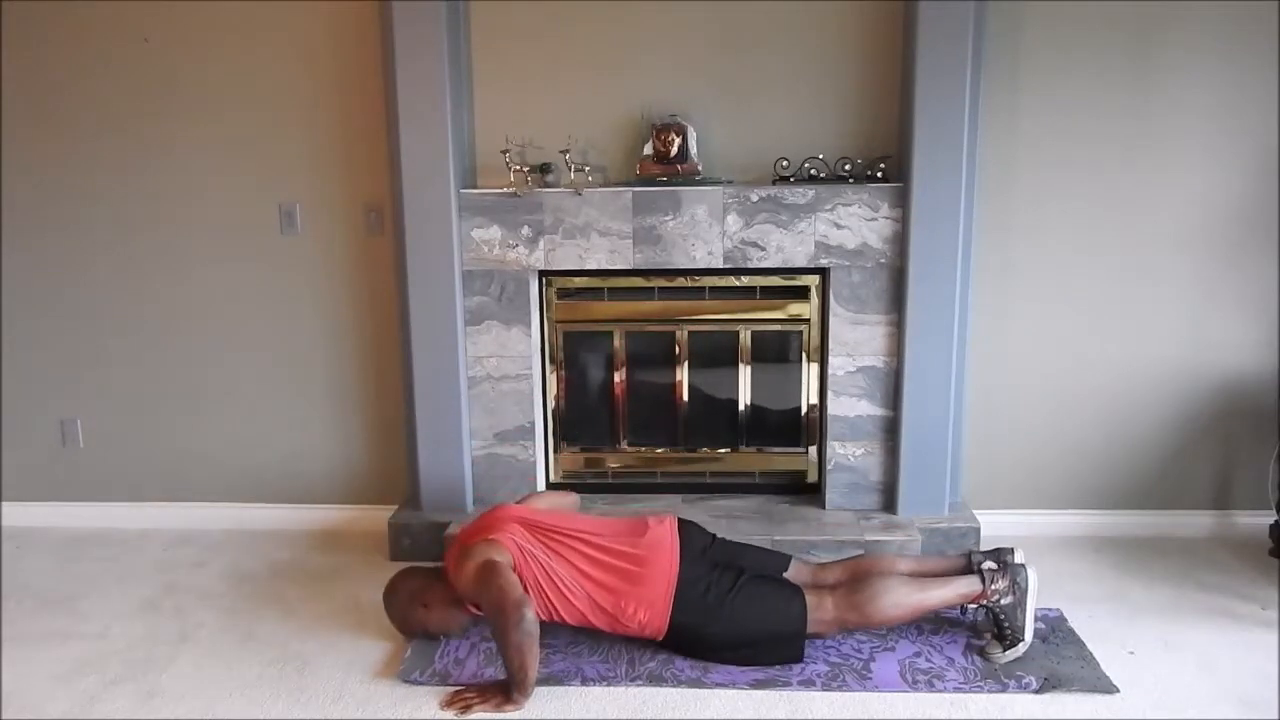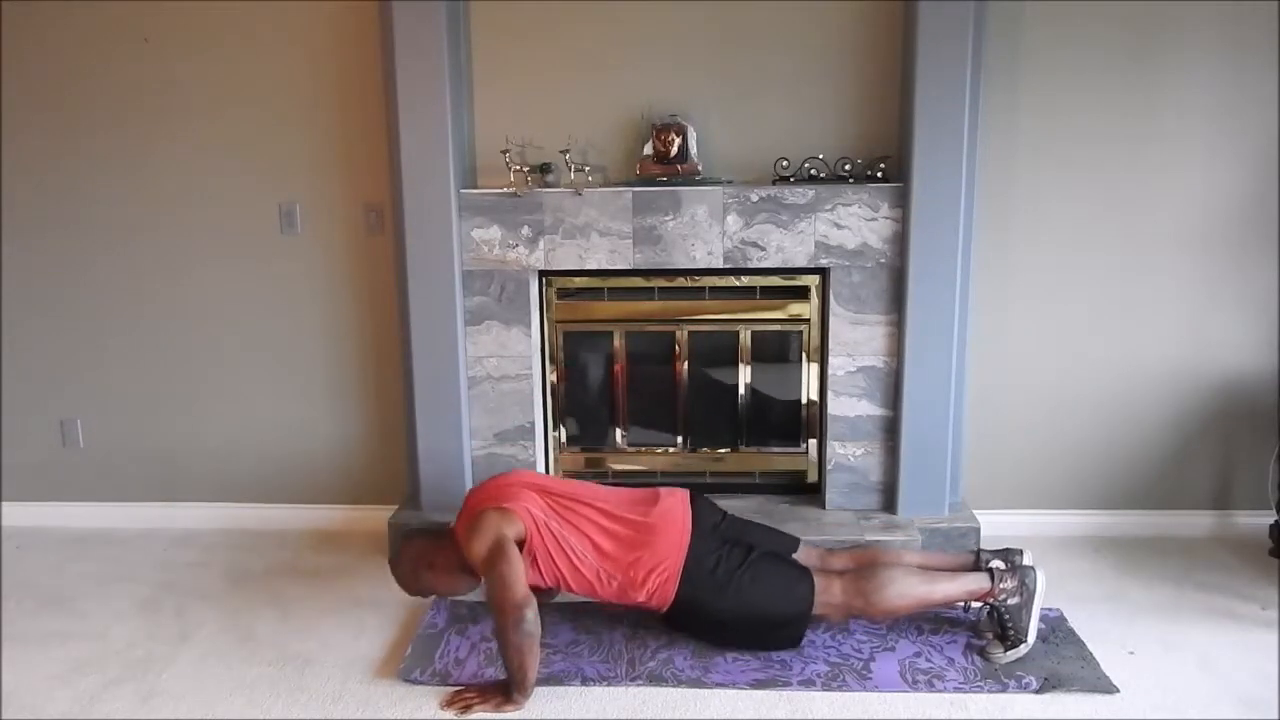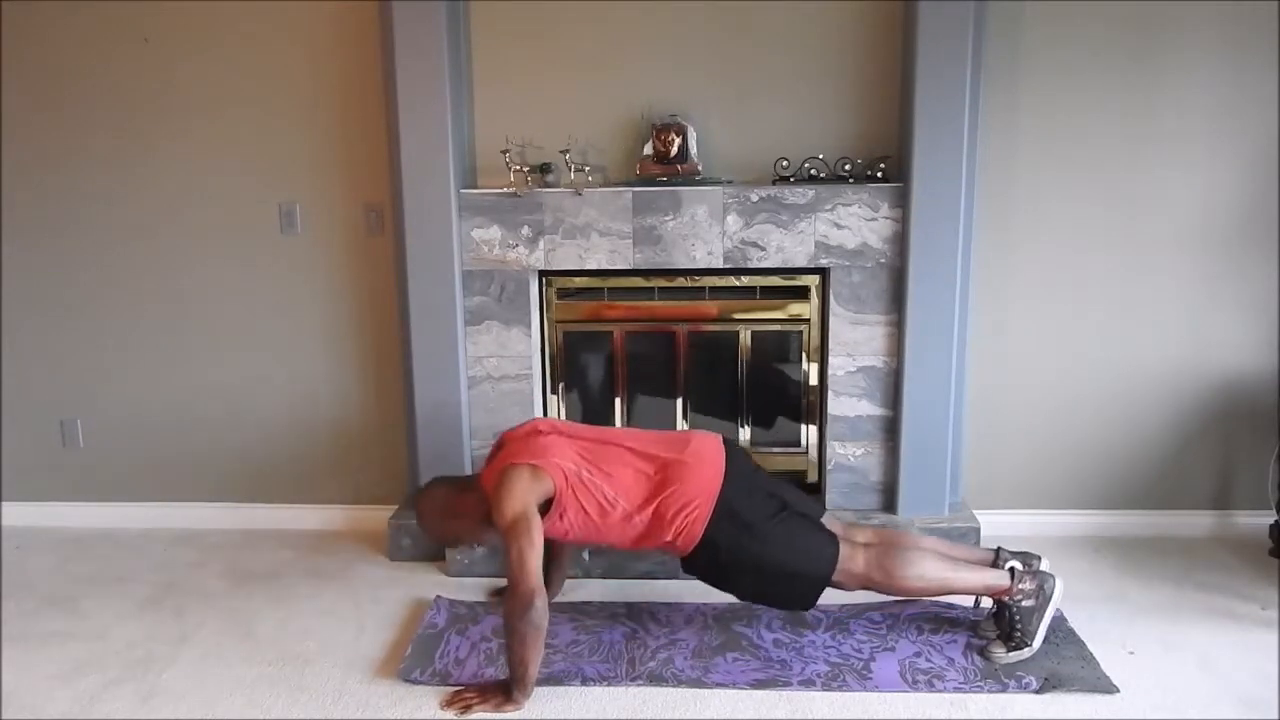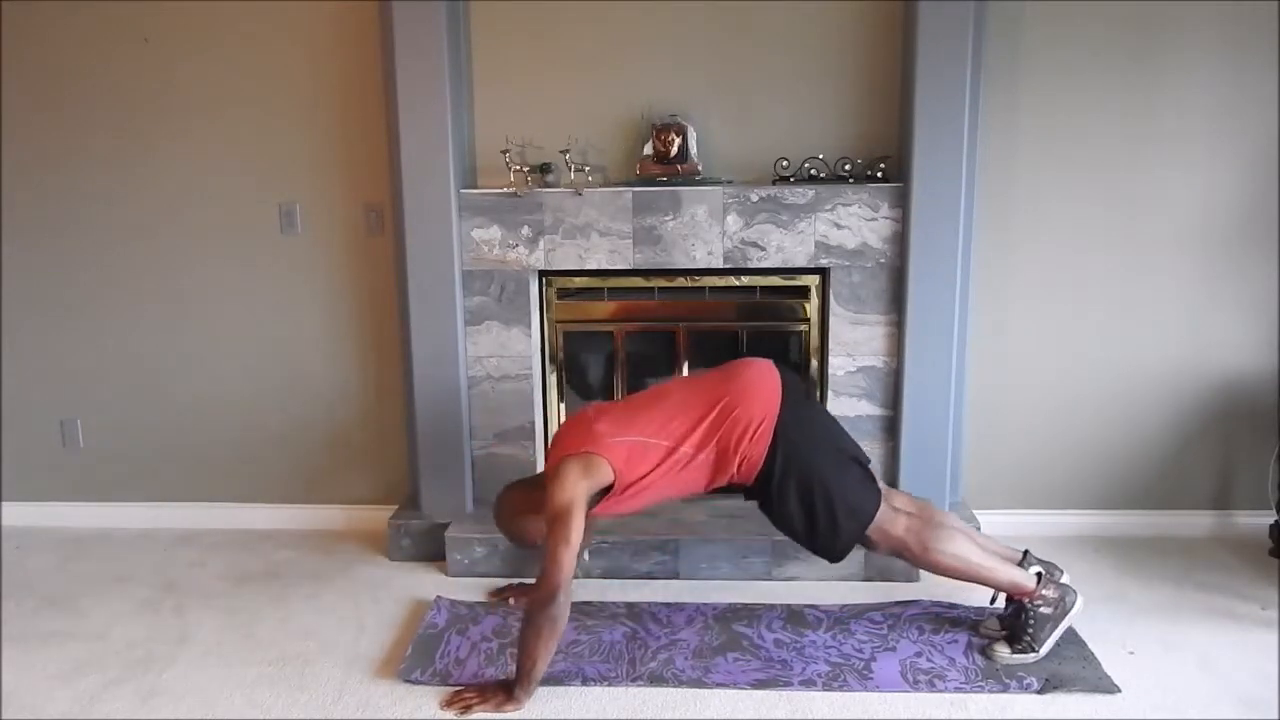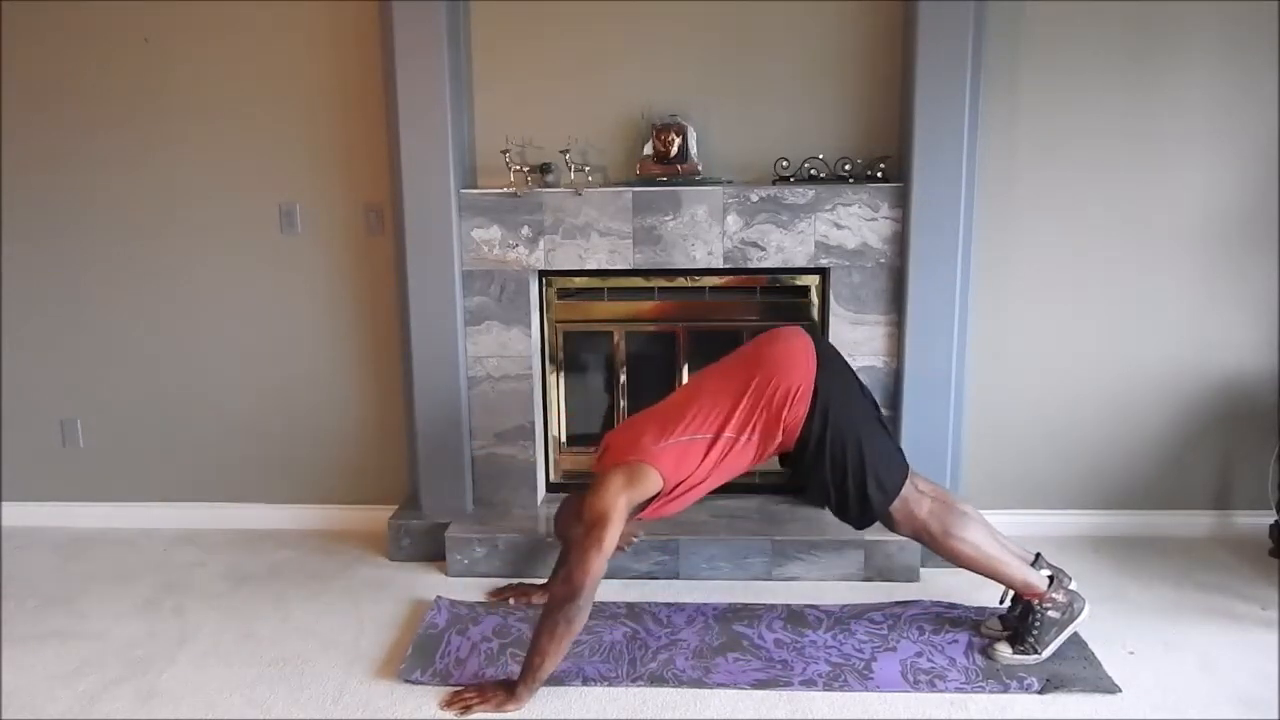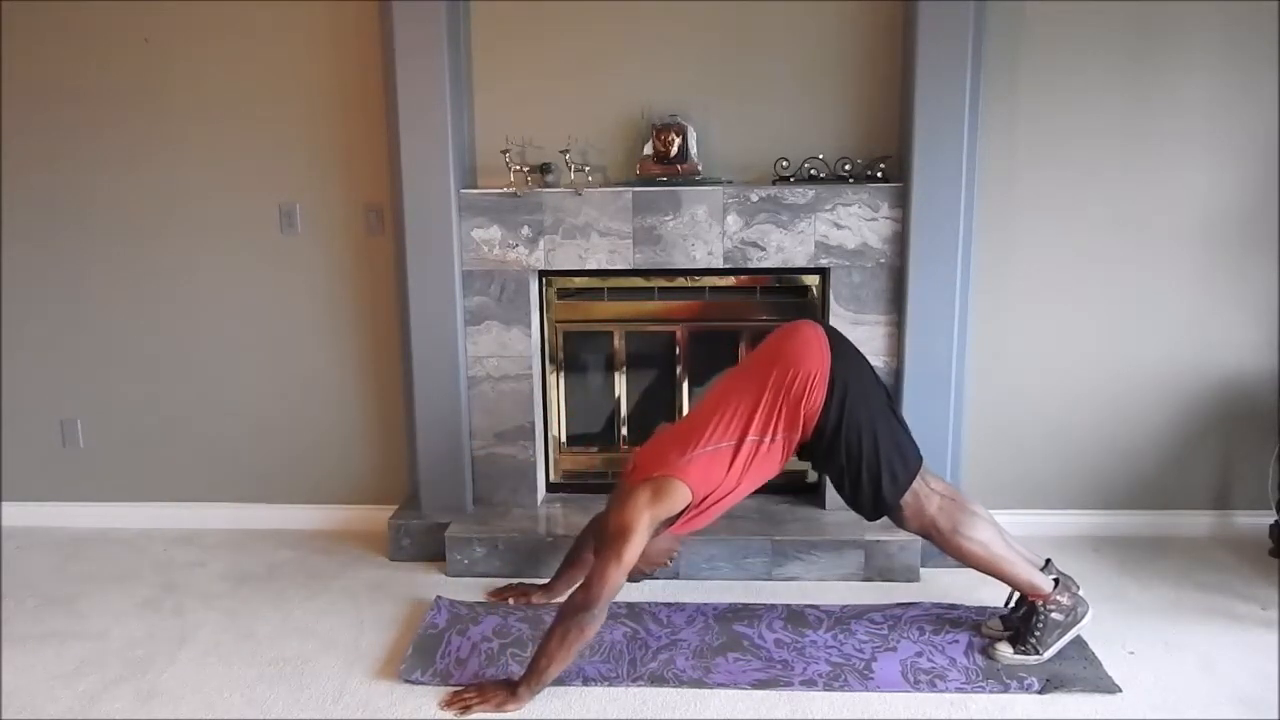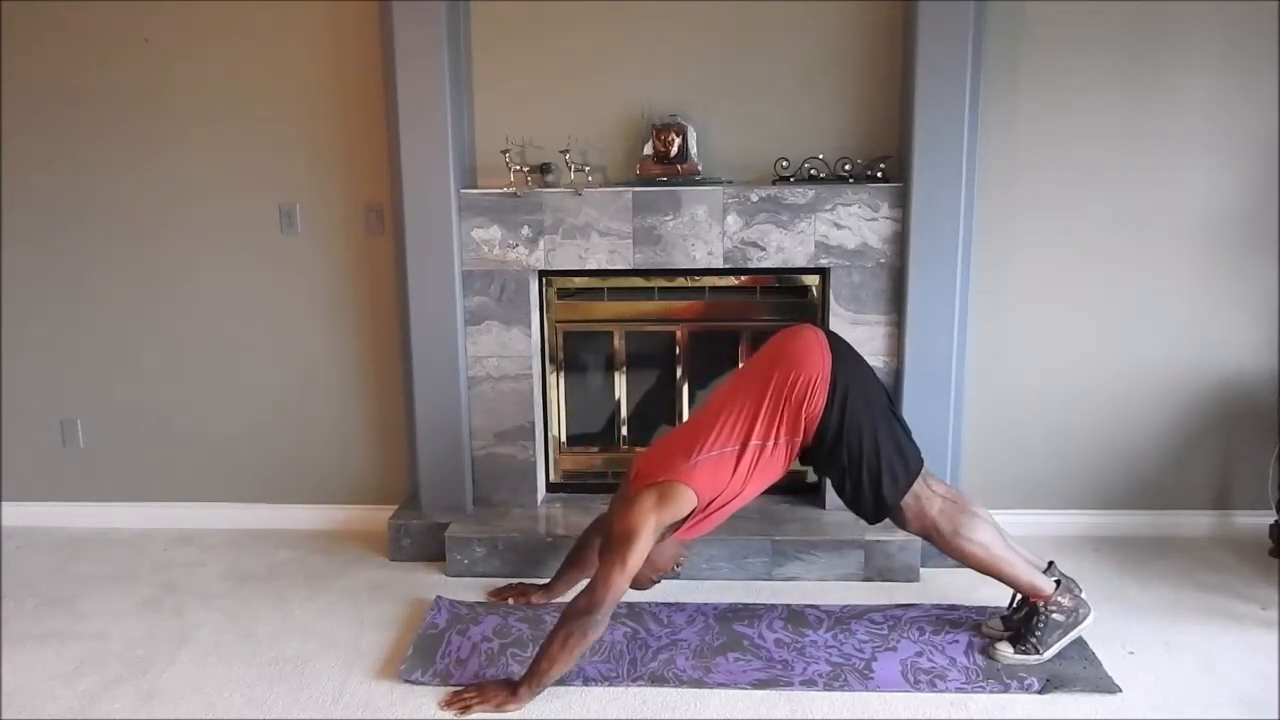
dt=0.4s
person 1, frame 1
left shoulder: (468, 568)
right shoulder: (492, 528)
left elbow: (516, 610)
right elbow: (566, 498)
left hip: (674, 602)
right hip: (669, 543)
left knee: (832, 614)
right knee: (822, 577)
left ankle: (993, 585)
right ankle: (983, 565)
person 1, frame 2
left shoulder: (479, 535)
right shoulder: (495, 497)
left elbow: (517, 609)
right wrist: (545, 578)
left hip: (681, 574)
right hip: (678, 517)
left knee: (839, 596)
right knee: (830, 563)
left ankle: (1000, 586)
right ankle: (992, 563)
person 1, frame 3
left shoulder: (509, 492)
right shoulder: (518, 446)
left elbow: (525, 601)
right wrist: (547, 584)
left hip: (700, 511)
right hip: (707, 464)
left knee: (855, 565)
right knee: (849, 537)
left ankle: (1018, 586)
right ankle: (1006, 563)
person 1, frame 4
left shoulder: (565, 482)
right shoulder: (571, 448)
left elbow: (554, 596)
right elbow: (579, 521)
right wrist: (545, 586)
left hip: (759, 427)
right hip: (760, 392)
left knee: (888, 528)
right knee: (886, 507)
left ankle: (1040, 592)
right ankle: (1028, 568)
person 1, frame 5
left shoulder: (612, 492)
right shoulder: (616, 465)
left elbow: (575, 598)
right wrist: (545, 586)
left hip: (798, 387)
right hip: (793, 362)
left knee: (907, 509)
right knee: (907, 494)
left ankle: (1049, 594)
right ankle: (1037, 576)
person 1, frame 6
left shoulder: (643, 508)
right shoulder: (638, 486)
left elbow: (590, 605)
right elbow: (595, 533)
right wrist: (547, 589)
left hip: (817, 379)
right hip: (809, 361)
left knee: (918, 507)
right knee: (919, 494)
left ankle: (1055, 597)
right ankle: (1040, 583)
person 1, frame 7
left shoulder: (647, 513)
right shoulder: (639, 489)
left elbow: (594, 610)
right elbow: (597, 533)
right wrist: (547, 588)
left hip: (817, 384)
right hip: (808, 365)
left knee: (919, 508)
right knee: (919, 496)
left ankle: (1056, 598)
right ankle: (1039, 583)
